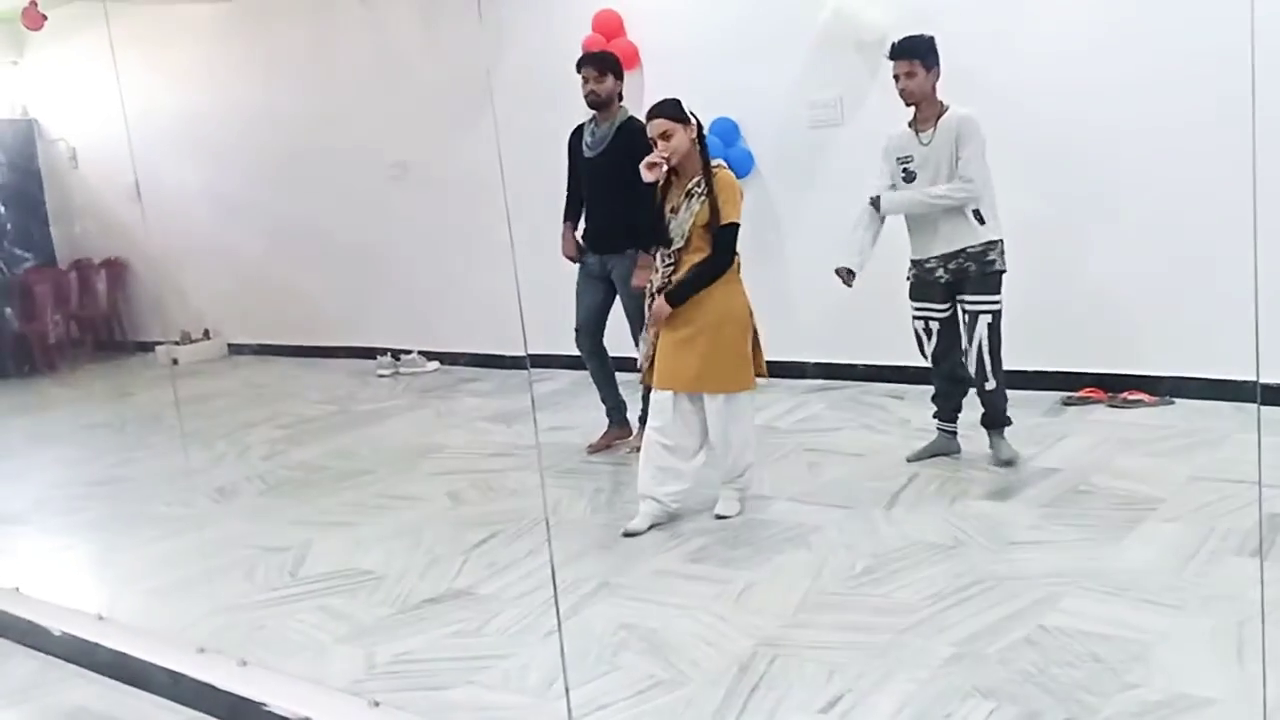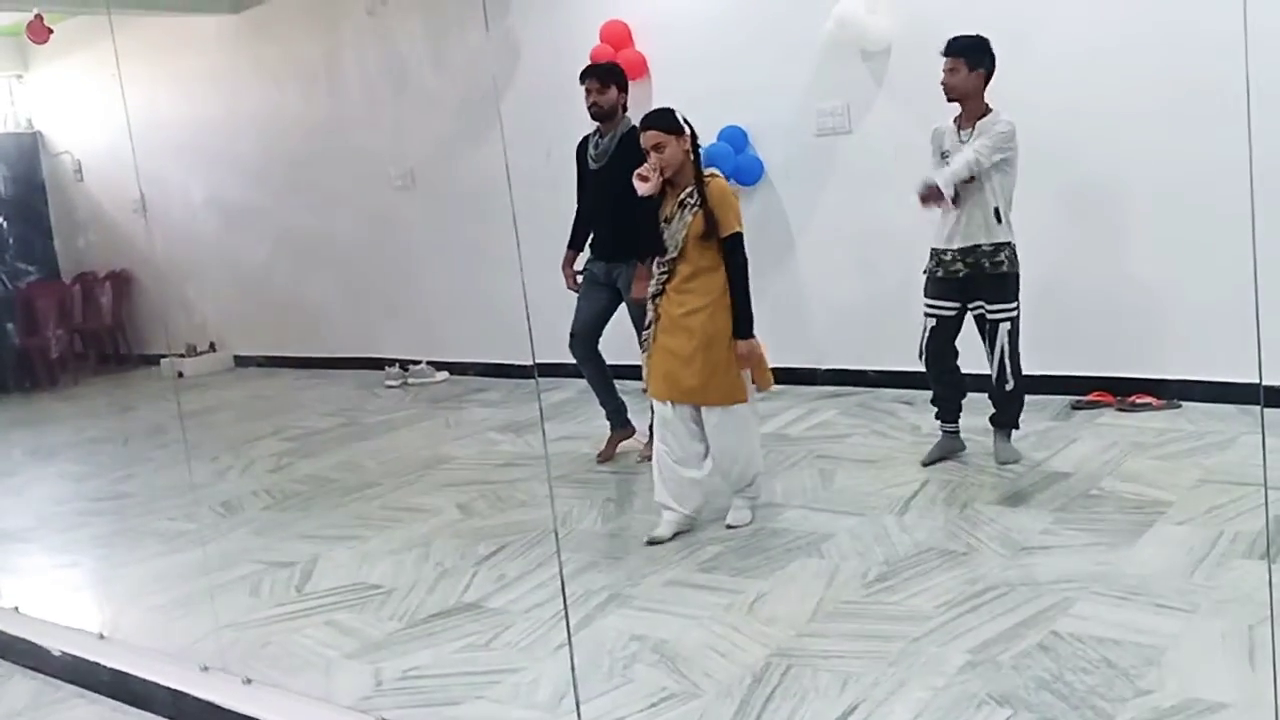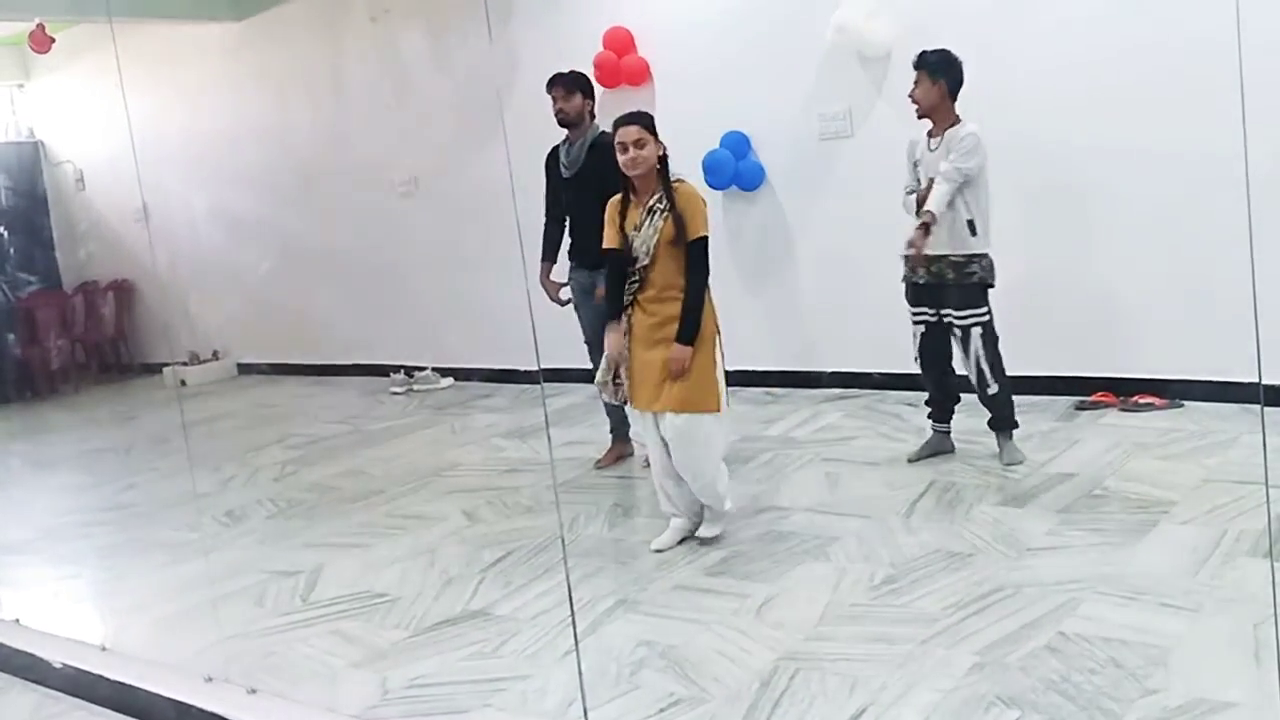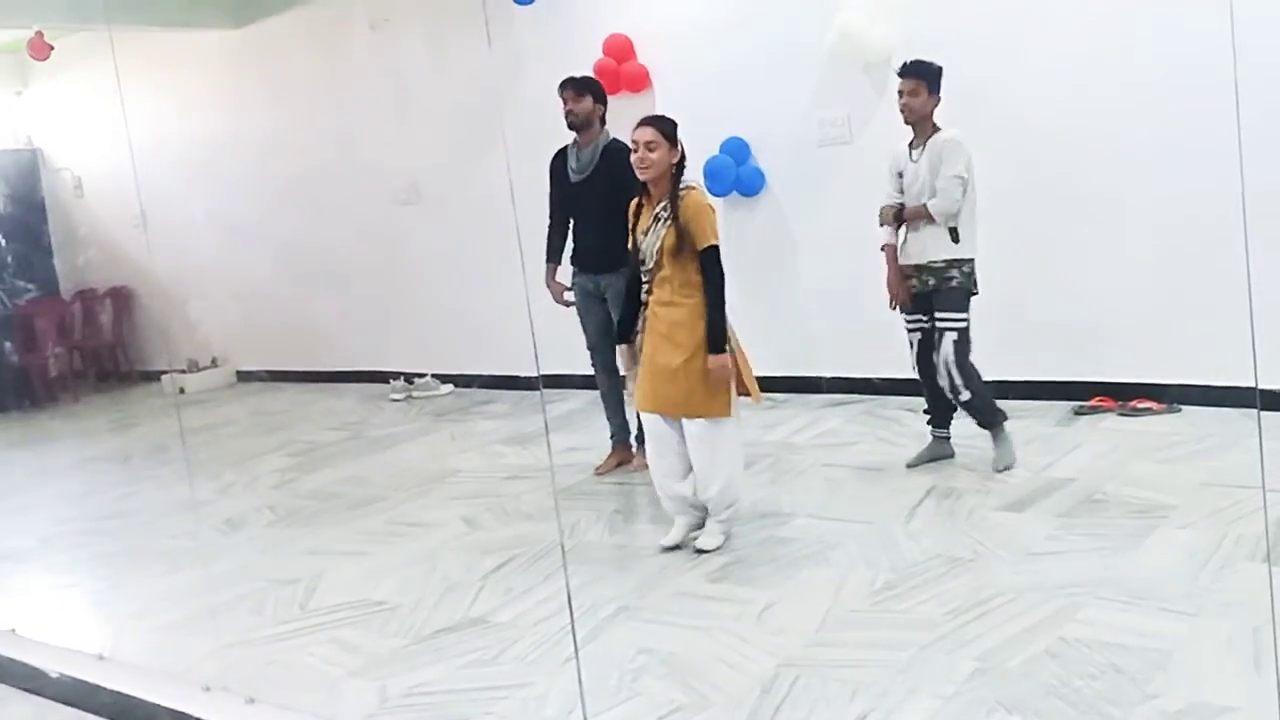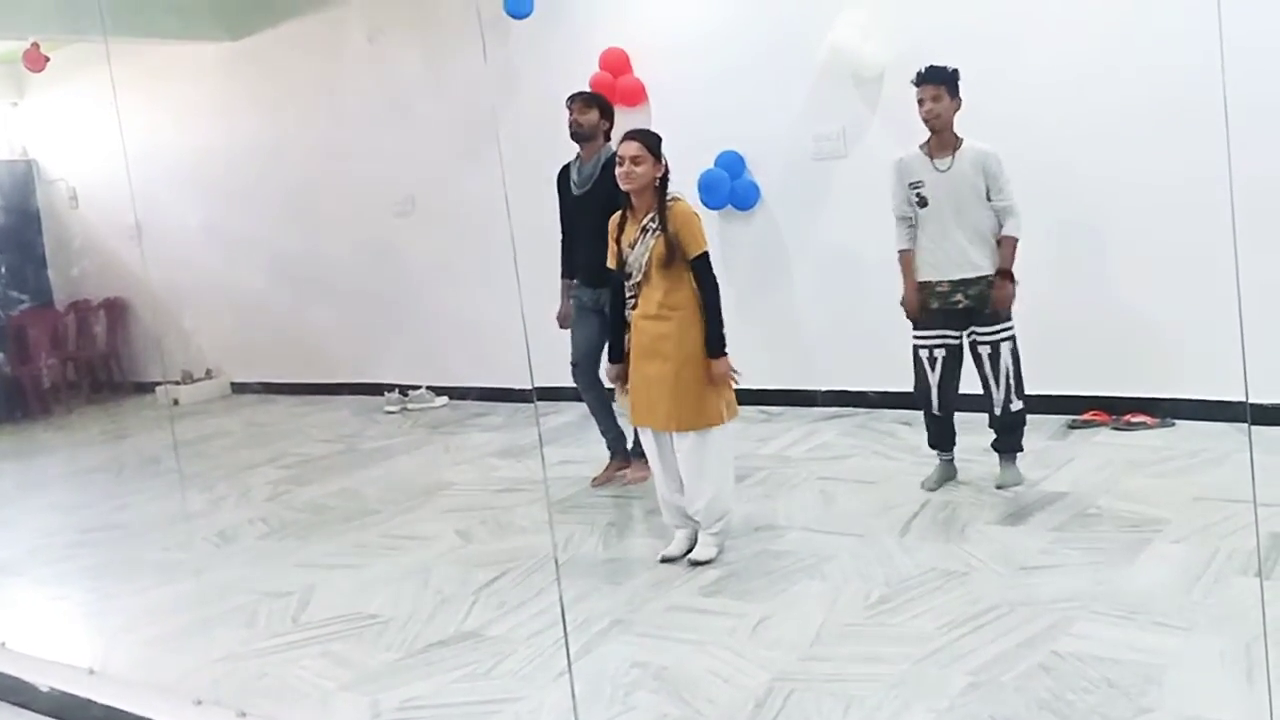
dt=0.7s
person 1, frame 1
left shoulder: (720, 180)
right shoulder: (664, 185)
left elbow: (722, 256)
left wrist: (672, 298)
right wrist: (646, 187)
left hip: (716, 309)
right hip: (673, 311)
left knee: (725, 404)
right knee: (668, 410)
left ankle: (733, 486)
right ankle: (658, 499)
person 1, frame 2
left shoulder: (715, 191)
right shoulder: (659, 193)
left elbow: (737, 264)
left wrist: (744, 331)
right wrist: (643, 199)
left hip: (713, 320)
right hip: (670, 321)
left knee: (725, 416)
right knee: (671, 420)
left ankle: (744, 495)
right ankle: (677, 509)
person 1, frame 3
left shoulder: (684, 197)
right shoulder: (617, 208)
left elbow: (699, 271)
right elbow: (615, 273)
left wrist: (685, 337)
right wrist: (613, 325)
left hip: (686, 327)
right hip: (642, 330)
left knee: (687, 426)
right knee: (655, 430)
left ankle: (714, 506)
right ankle: (682, 514)
person 1, frame 4
left shoulder: (693, 204)
right shoulder: (638, 208)
left elbow: (715, 278)
left wrist: (717, 346)
right wrist: (626, 334)
left hip: (695, 330)
right hip: (656, 331)
left knee: (706, 428)
right knee: (659, 429)
left ankle: (718, 517)
right ankle: (686, 513)
person 1, frame 5
left shoulder: (679, 215)
right shoulder: (618, 224)
left elbow: (707, 283)
right elbow: (618, 293)
left wrist: (718, 350)
right wrist: (616, 354)
left hip: (684, 341)
right hip: (644, 346)
left knee: (696, 436)
right knee: (658, 440)
left ankle: (710, 528)
right ankle: (682, 526)
person 2, frame 1
left shoulder: (963, 124)
right shoulder: (896, 144)
left elbow: (969, 189)
right elbow: (879, 205)
left wrist: (899, 200)
right wrist: (855, 260)
left hip: (976, 254)
right hip: (927, 263)
left knee: (982, 352)
right knee: (941, 354)
left ankle: (997, 432)
right ankle: (946, 433)
person 2, frame 2
left shoulder: (1000, 128)
right shoulder: (940, 134)
left elbow: (969, 162)
left wrist: (942, 187)
right wrist: (941, 191)
left hip: (992, 256)
right hip: (946, 256)
left knee: (1002, 351)
right knee: (935, 346)
left ankle: (1003, 433)
right ankle: (949, 432)
person 2, frame 3
left shoulder: (967, 137)
right shoulder: (916, 146)
left elbow: (946, 187)
left wrist: (923, 232)
right wrist: (923, 196)
left hip: (962, 262)
right hip: (923, 265)
left knee: (980, 352)
right knee: (930, 352)
left ankle: (1004, 434)
right ankle: (941, 432)
person 2, frame 4
left shoulder: (949, 144)
right shoulder: (900, 157)
left elbow: (945, 205)
right elbow: (890, 221)
left wrist: (902, 212)
right wrist: (893, 272)
left hip: (951, 267)
right hip: (913, 271)
left knee: (951, 358)
right knee: (925, 359)
left ankle: (998, 431)
right ankle: (940, 437)
person 2, frame 5
left shoulder: (983, 158)
right shoulder: (906, 166)
left elbow: (1008, 219)
right elbow: (904, 230)
left wrist: (1004, 275)
right wrist: (909, 285)
left hip: (984, 285)
right hip: (933, 289)
left knee: (1002, 376)
right knee: (932, 383)
left ankle: (1008, 457)
right ankle: (945, 459)
person 3, frame 1
left shoulder: (635, 134)
right shoulder: (578, 137)
left elbow: (651, 198)
left wrist: (646, 260)
right wrist: (568, 230)
left hip: (630, 254)
right hip: (593, 255)
left knee: (645, 340)
right knee: (586, 336)
left ankle: (649, 423)
right ankle: (618, 421)
person 3, frame 2
left shoulder: (639, 145)
right shoulder: (585, 148)
left elbow: (652, 213)
left wrist: (644, 272)
right wrist: (570, 258)
left hip: (635, 264)
right hip: (599, 264)
right knee: (580, 341)
left ankle: (659, 431)
right ankle: (619, 422)
person 3, frame 3
left shoulder: (608, 149)
right shoulder: (554, 158)
right wrist: (546, 271)
right hip: (581, 271)
right knee: (598, 353)
right ankle: (620, 438)
person 3, frame 4
left shoulder: (618, 155)
right shoulder: (561, 161)
right elbow: (558, 220)
right wrist: (551, 273)
left hip: (621, 273)
right hip: (585, 276)
right knee: (602, 360)
left ankle: (646, 442)
right ankle: (620, 444)
person 3, frame 5
left shoulder: (618, 170)
right shoulder: (566, 175)
right wrist: (566, 294)
right hip: (585, 290)
right knee: (582, 370)
left ankle: (641, 455)
right ankle: (618, 453)
